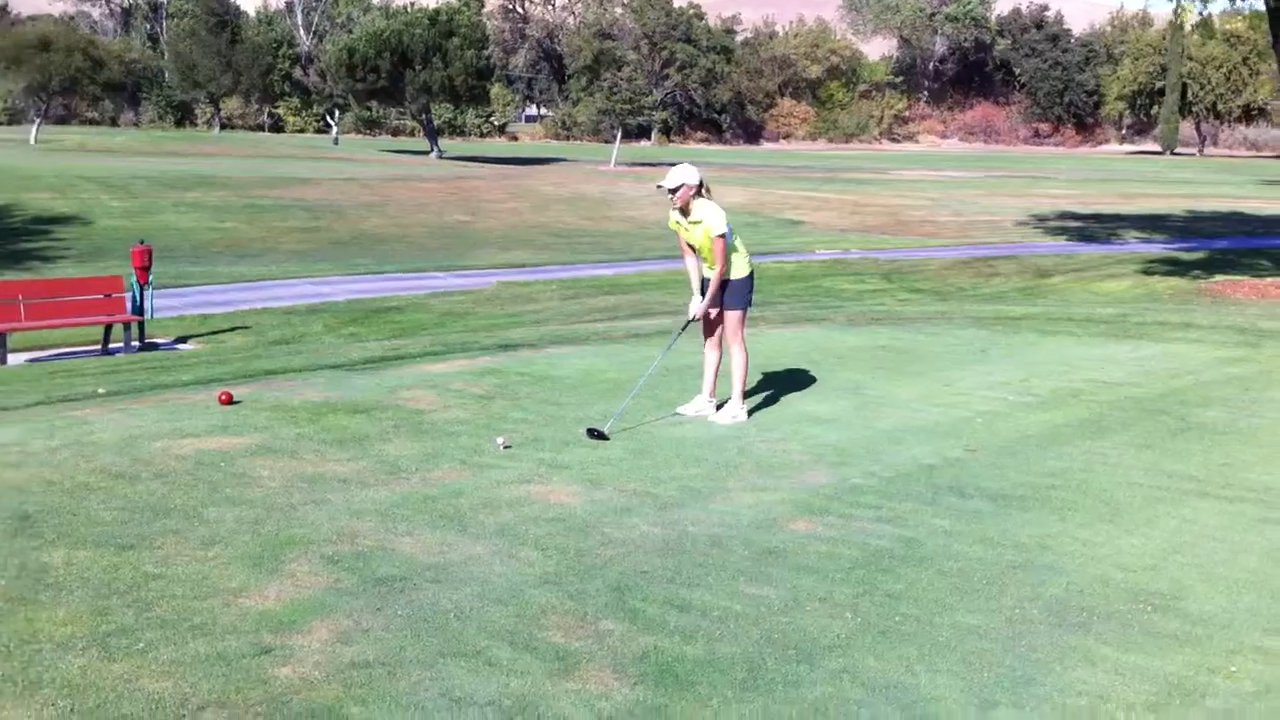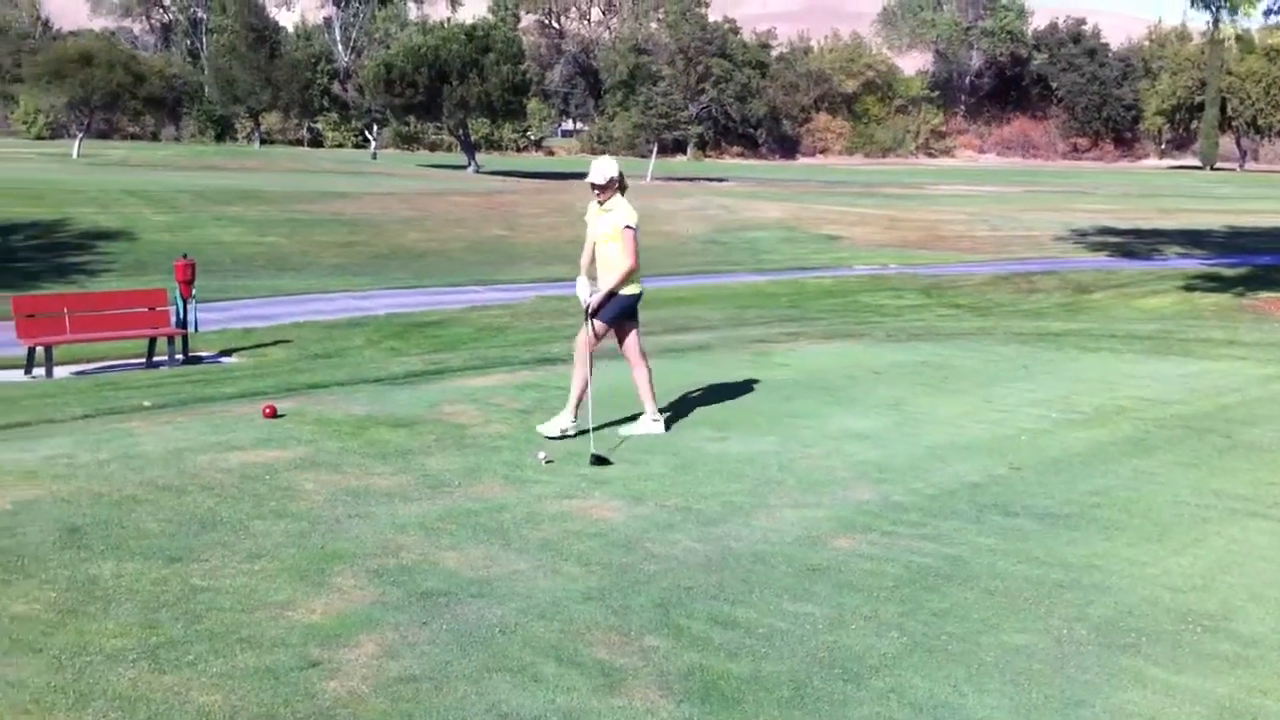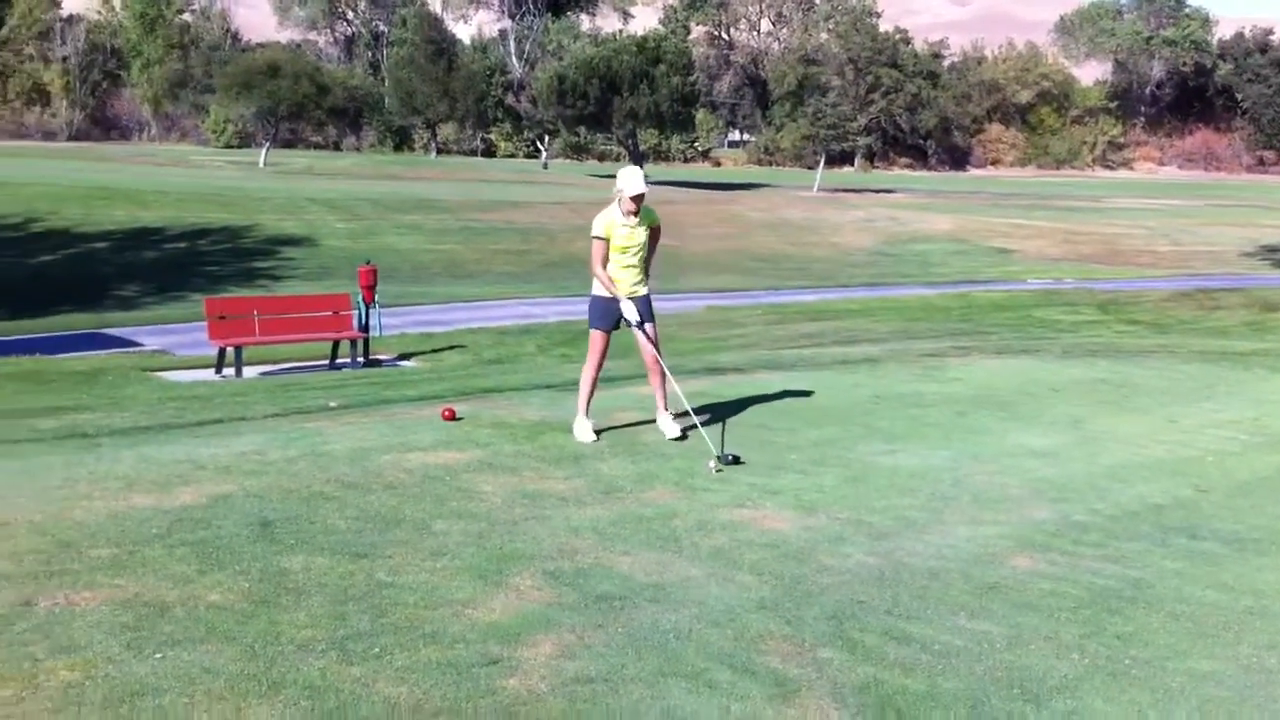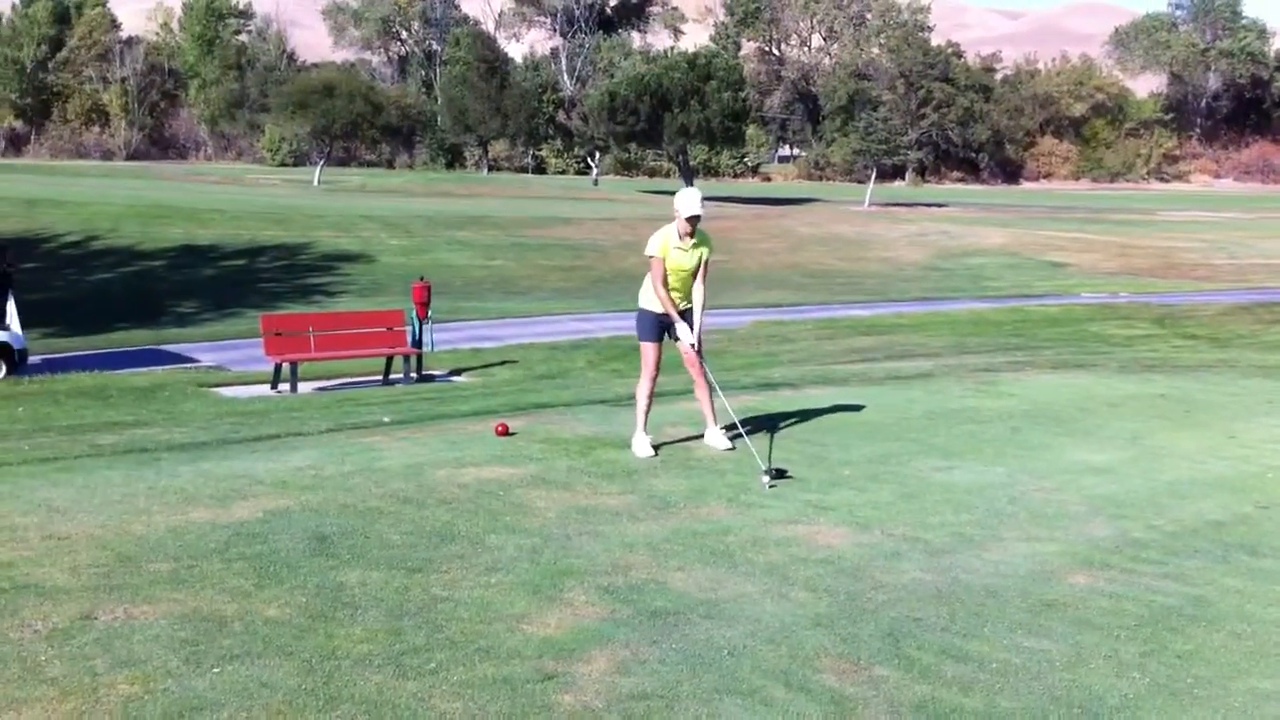
dt=1s
person 1, frame 1
left shoulder: (712, 216)
right shoulder: (676, 215)
left elbow: (722, 265)
right elbow: (689, 255)
left wrist: (705, 302)
right wrist: (695, 294)
left hip: (736, 275)
right hip: (711, 275)
left knee: (733, 338)
right knee: (711, 337)
left ankle: (737, 405)
right ankle: (707, 399)
person 1, frame 2
left shoulder: (623, 213)
right shoulder: (594, 208)
left elbow: (631, 262)
right elbow: (589, 248)
left wrist: (602, 294)
right wrist: (582, 279)
left hip: (620, 292)
right hip: (614, 291)
left knee: (582, 348)
right knee: (633, 353)
left ankle: (568, 418)
right ankle: (653, 417)
person 1, frame 3
left shoulder: (648, 215)
right shoulder: (604, 220)
right elbow: (597, 267)
right wrist: (622, 300)
left hip: (638, 294)
right hip: (606, 296)
left knee: (652, 356)
right knee: (596, 358)
left ankle: (663, 414)
right ankle: (582, 419)
person 1, frame 4
left shoulder: (704, 242)
right shoulder: (660, 239)
left elbow: (699, 285)
right elbow: (659, 287)
left wrist: (697, 324)
right wrist: (679, 323)
left hip: (683, 309)
right hip: (653, 309)
left knee: (697, 369)
right knee: (650, 371)
left ankle: (712, 429)
right ankle: (640, 435)
